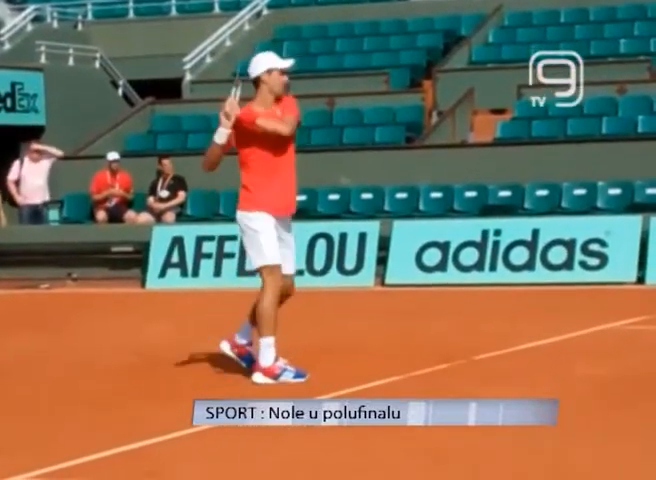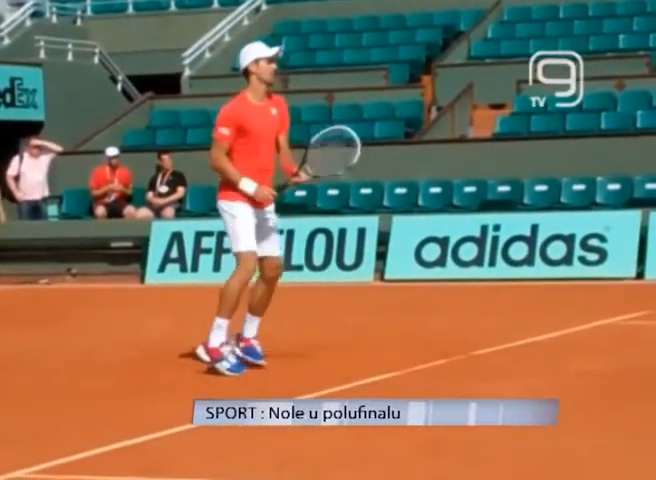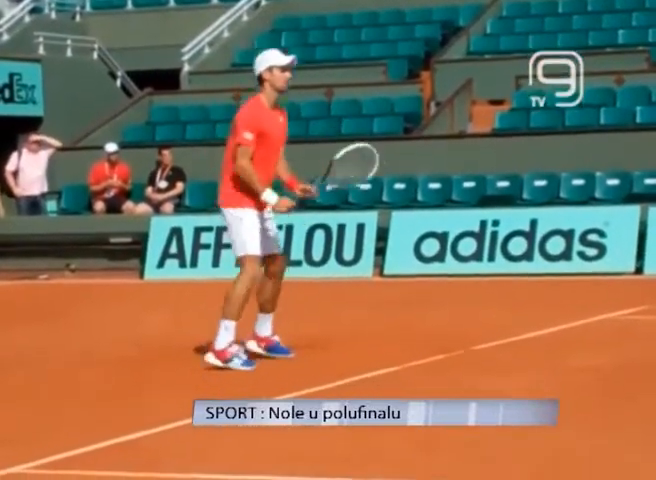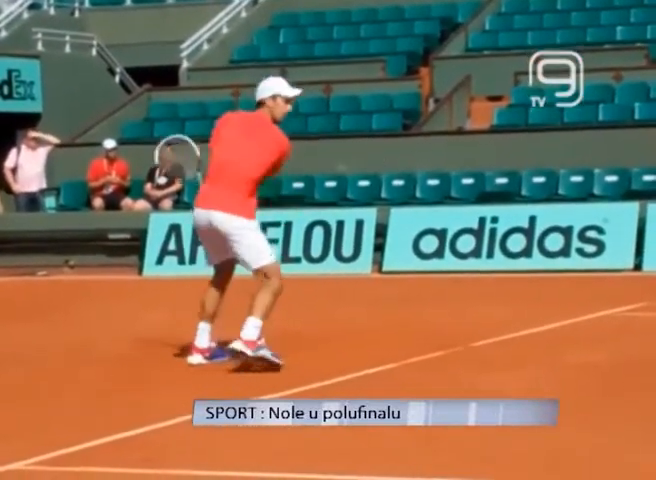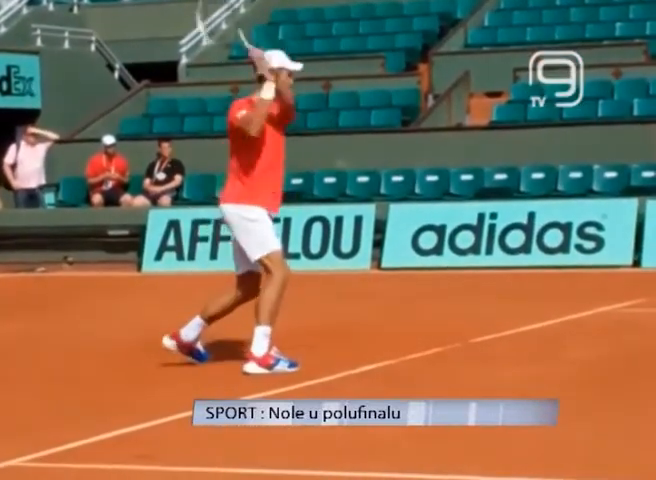
dt=0.5s
person 1, frame 1
left shoulder: (288, 106)
right shoulder: (238, 119)
left elbow: (285, 129)
right elbow: (209, 165)
left wrist: (246, 118)
right wrist: (224, 128)
left hip: (283, 213)
right hip: (256, 211)
left knee: (285, 288)
right knee: (273, 281)
left ankle: (240, 342)
right ankle: (267, 363)
person 1, frame 2
left shoulder: (279, 106)
right shoulder: (232, 110)
left elbow: (282, 148)
right elbow: (216, 160)
left wrist: (292, 171)
right wrist: (250, 186)
left hip: (260, 201)
right hip: (236, 200)
left knee: (273, 270)
right knee: (246, 268)
left ankle: (245, 338)
right ankle: (214, 344)
person 1, frame 3
left shoulder: (280, 115)
right shoulder: (250, 114)
right elbow: (240, 165)
left wrist: (295, 185)
right wrist: (271, 197)
left hip: (259, 204)
right hip: (239, 202)
left knee: (275, 267)
right knee: (251, 269)
left ankle: (263, 336)
right ankle: (222, 346)
person 1, frame 4
left shoulder: (227, 120)
right shoulder: (282, 142)
left hip: (204, 209)
right hip: (236, 214)
left knee: (223, 272)
right knee: (273, 279)
left ankle: (201, 345)
right ankle: (250, 339)
person 1, frame 5
left shoulder: (279, 109)
right shoulder: (241, 107)
left elbow: (289, 103)
right elbow: (253, 130)
left wrist: (277, 83)
right wrist: (267, 89)
left hip: (258, 208)
right hip: (244, 207)
left knee: (248, 287)
right knee: (278, 273)
left ankle: (185, 337)
right ankle: (259, 354)
